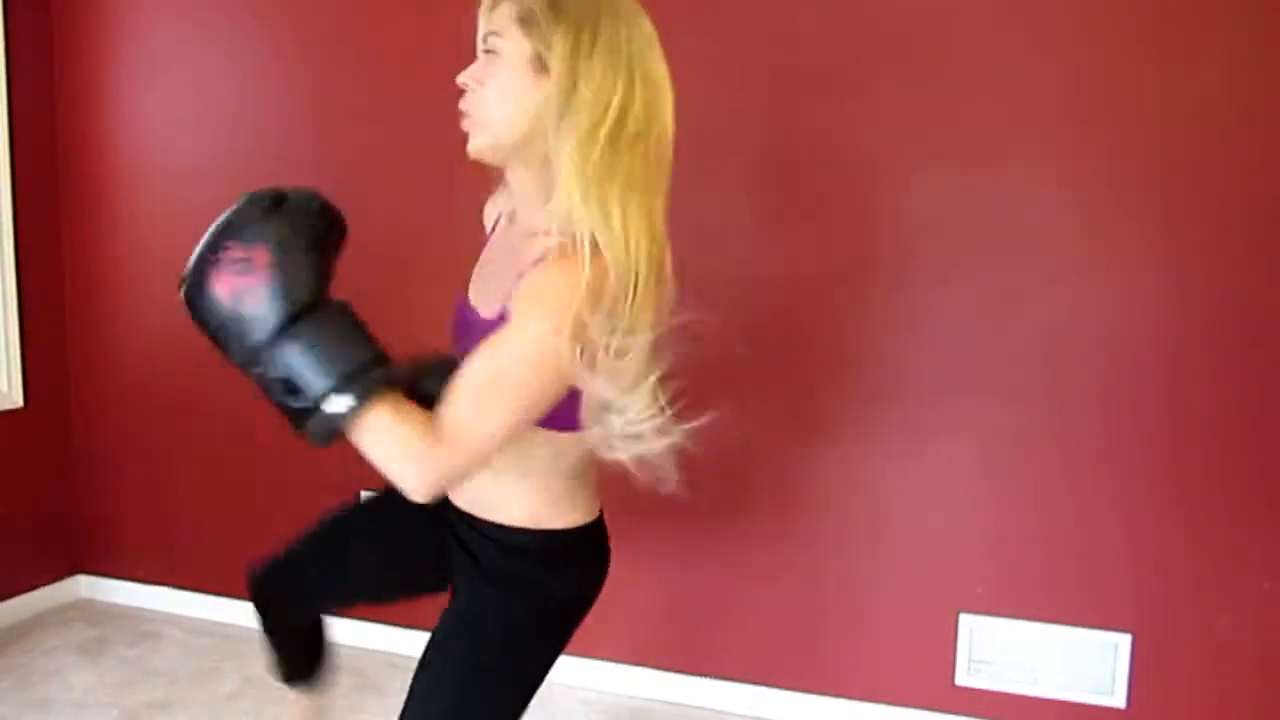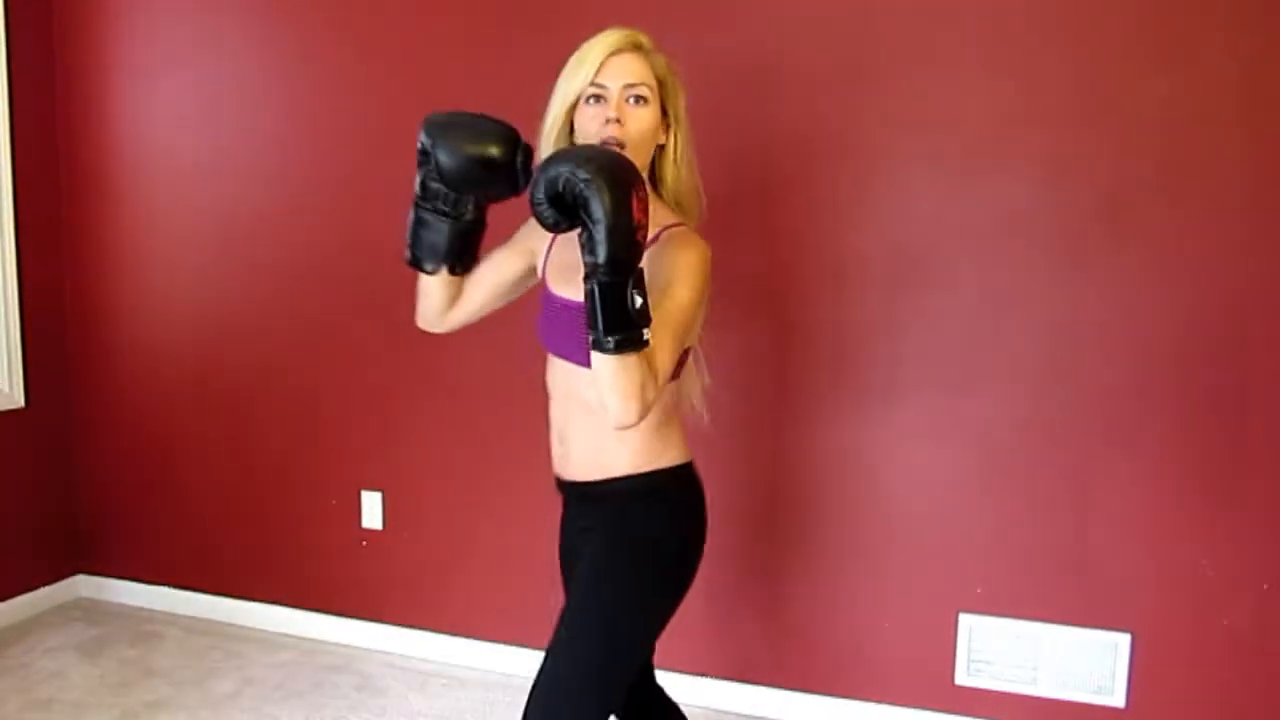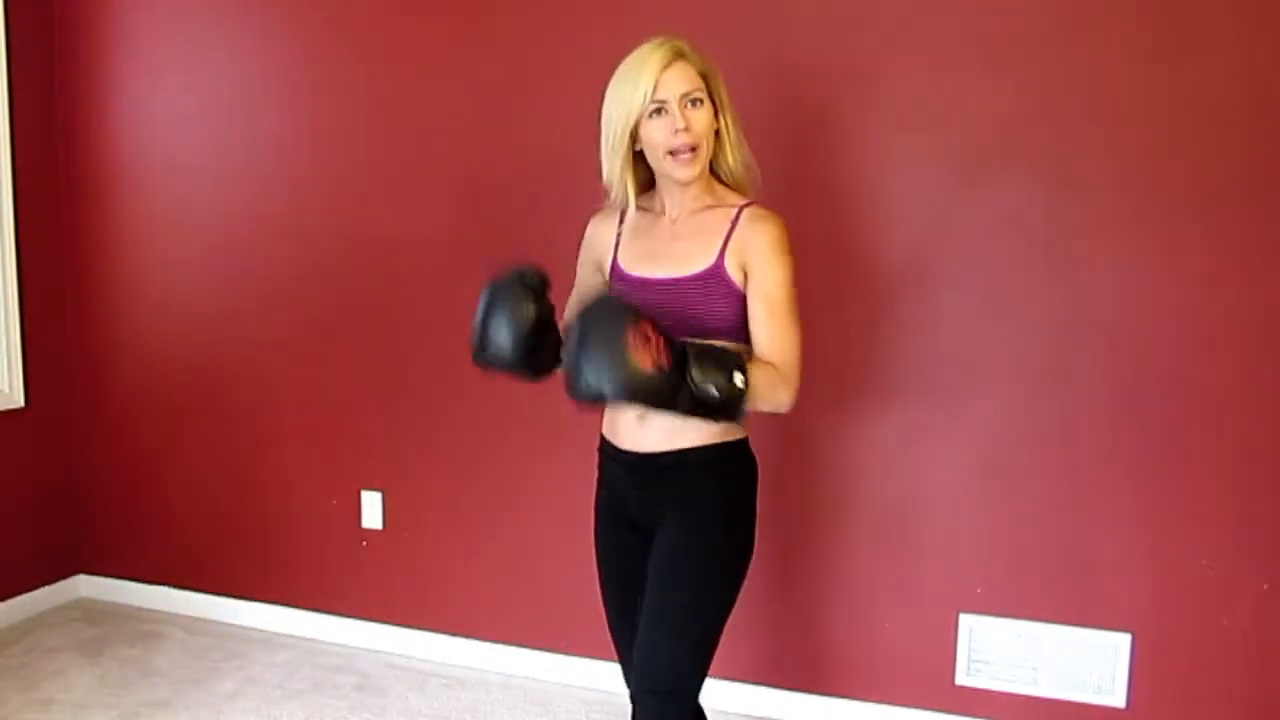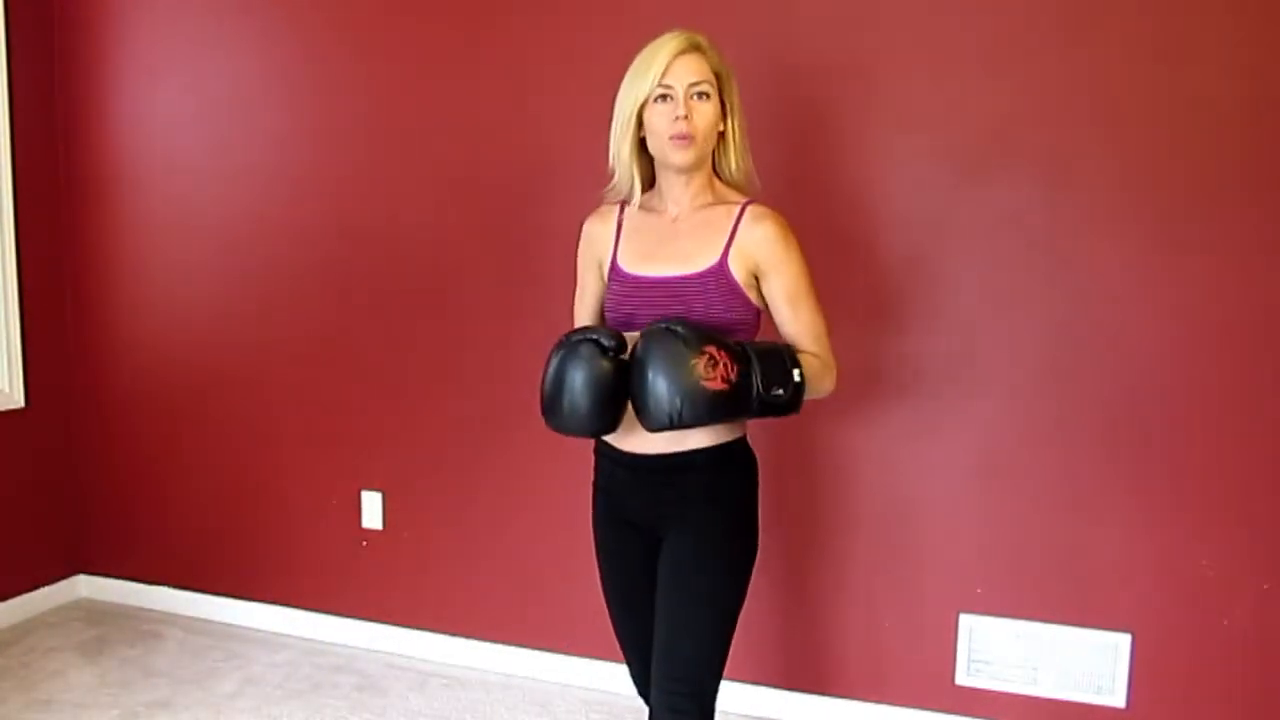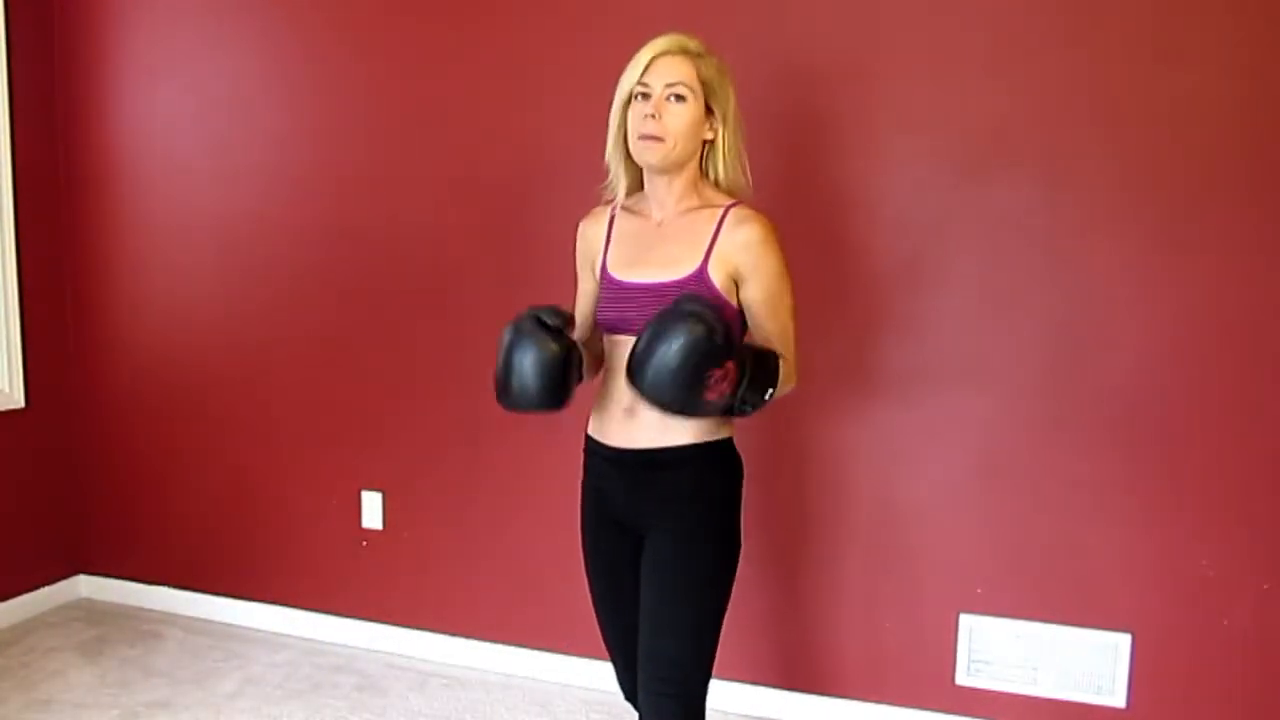
dt=0.5s
person 1, frame 1
left shoulder: (579, 271)
right shoulder: (513, 214)
left elbow: (426, 464)
left wrist: (295, 326)
left hip: (532, 556)
right hip: (463, 514)
right knee: (280, 584)
person 1, frame 2
left shoulder: (678, 250)
right shoulder: (553, 232)
left elbow: (627, 404)
right elbow: (438, 312)
left wrist: (613, 263)
right wrist: (448, 201)
left hip: (649, 513)
right hip: (587, 509)
person 1, frame 3
left shoulder: (755, 232)
right shoulder: (612, 227)
left elbow: (779, 383)
right elbow: (575, 345)
left wrist: (673, 367)
right wrist: (527, 339)
left hip: (709, 484)
right hip: (621, 481)
person 1, frame 4
left shoulder: (755, 230)
right shoulder: (604, 227)
left elbow: (819, 368)
left wrist: (734, 374)
right wrist: (581, 371)
left hip: (711, 485)
right hip: (618, 482)
person 1, frame 5
left shoulder: (743, 234)
right shoulder: (598, 228)
left elbow: (775, 374)
left wrist: (730, 370)
right wrist: (549, 353)
left hip: (694, 483)
right hip: (608, 478)
